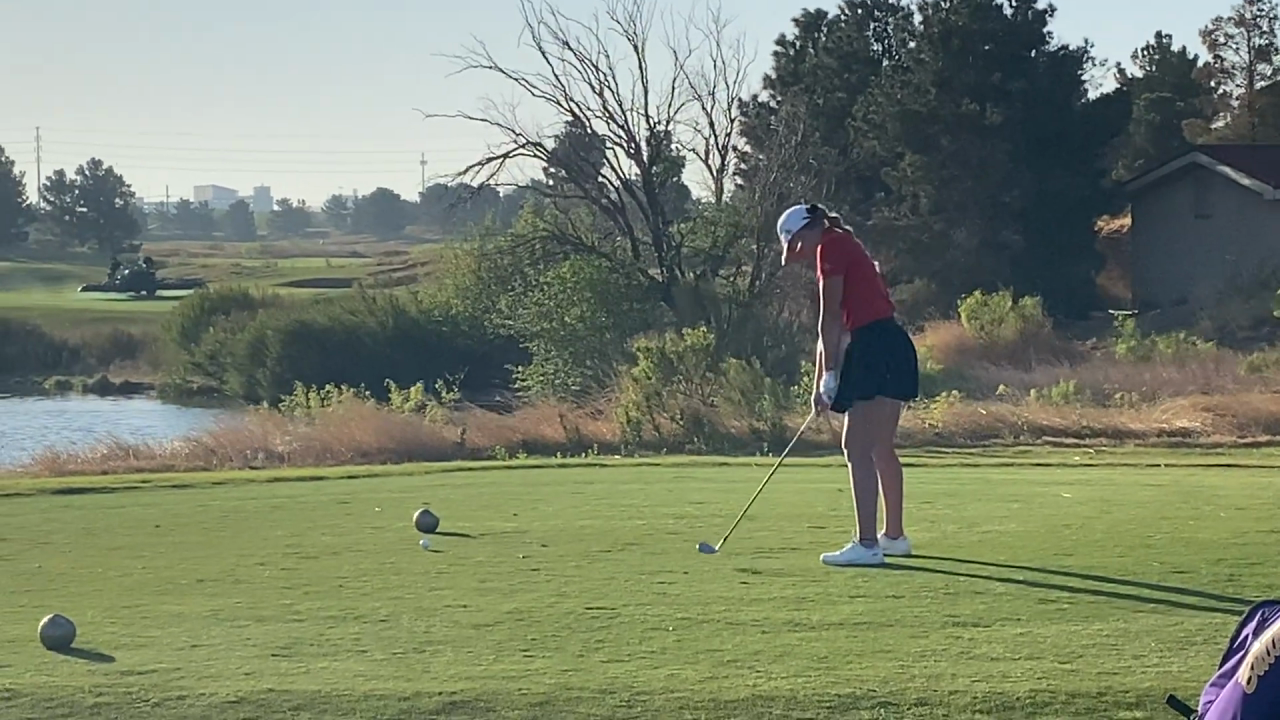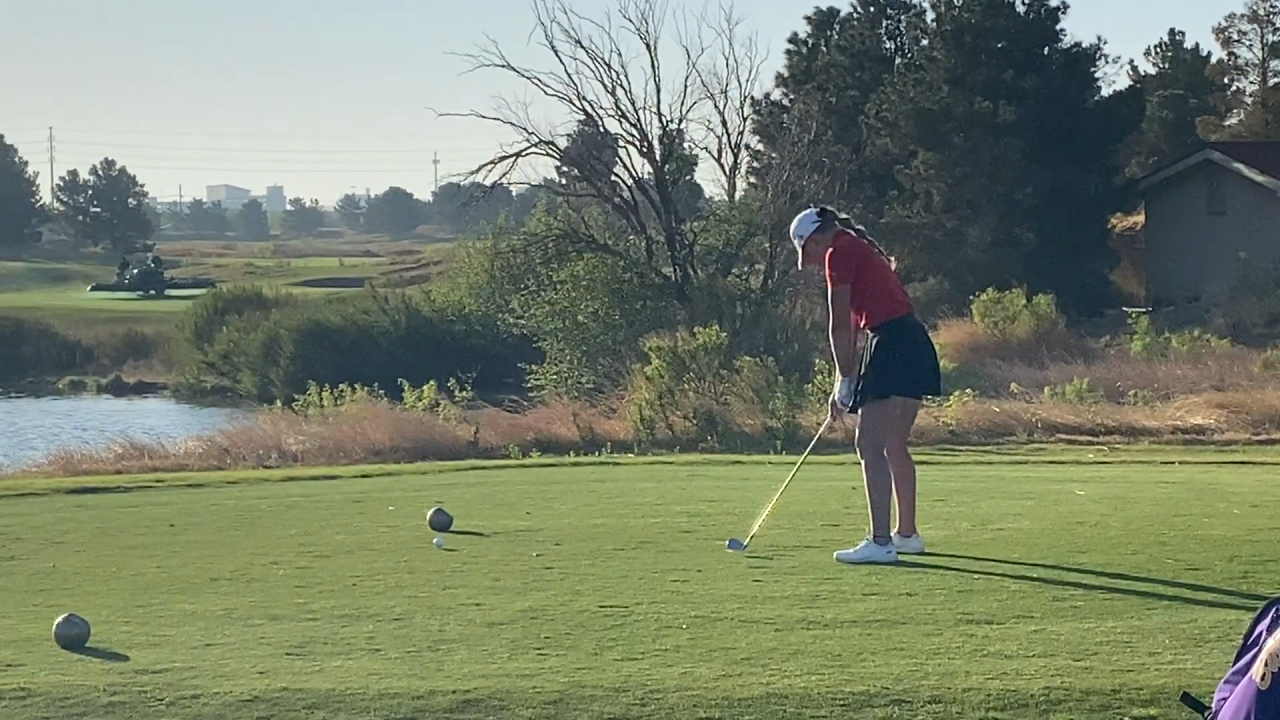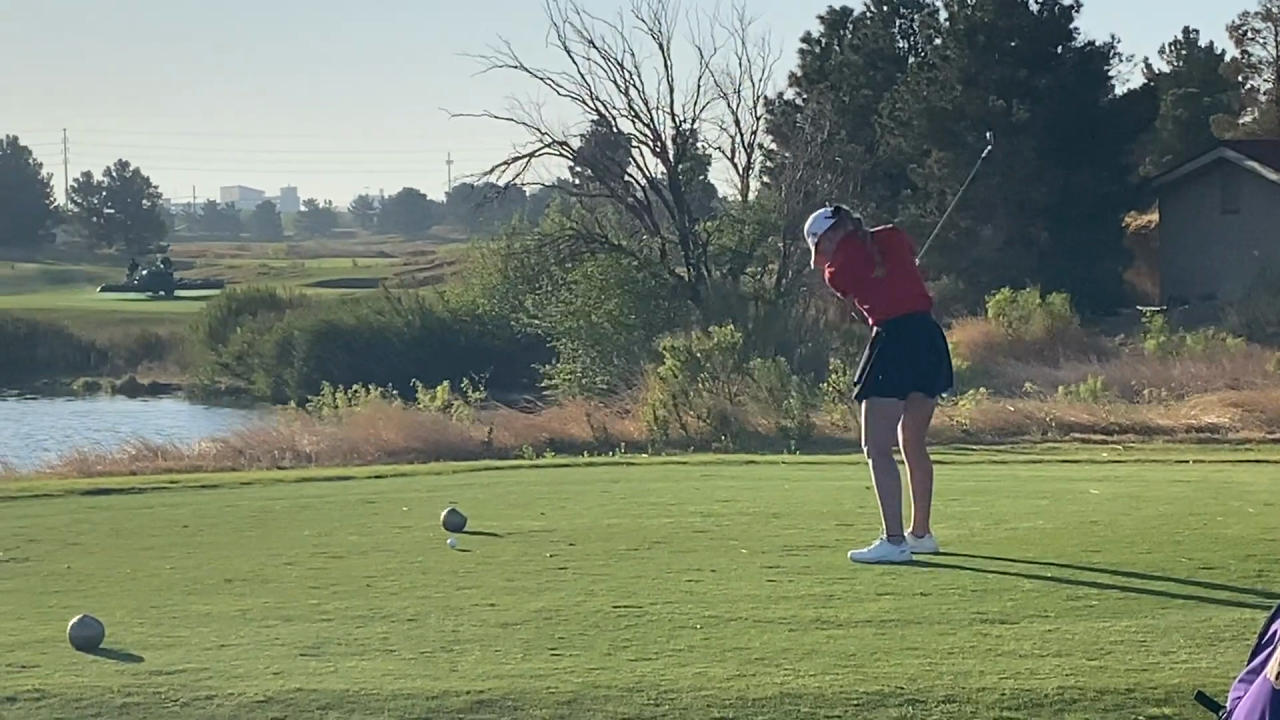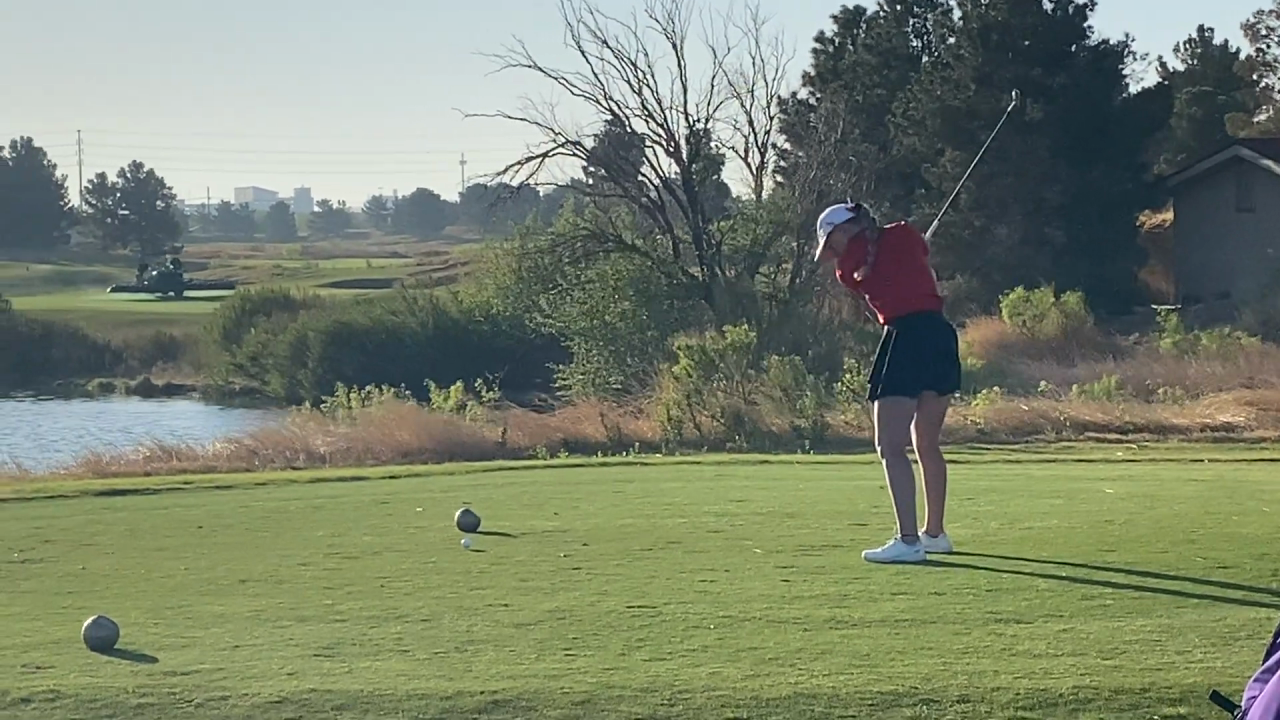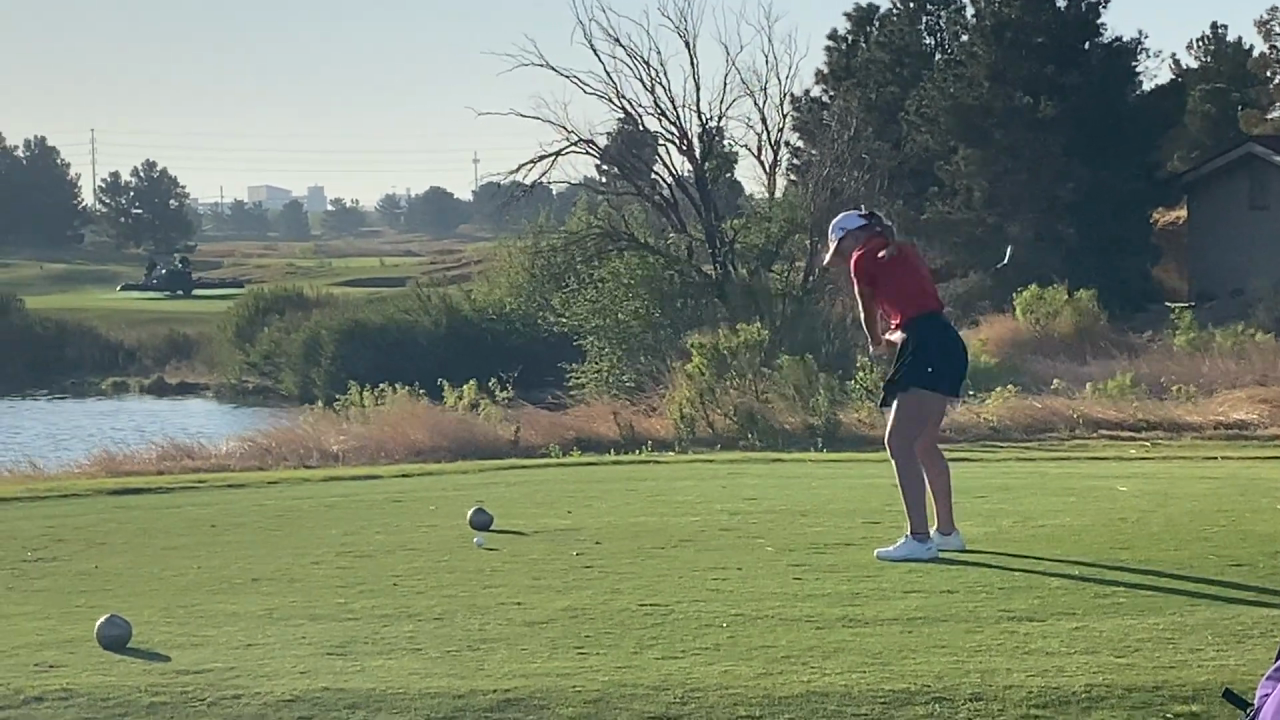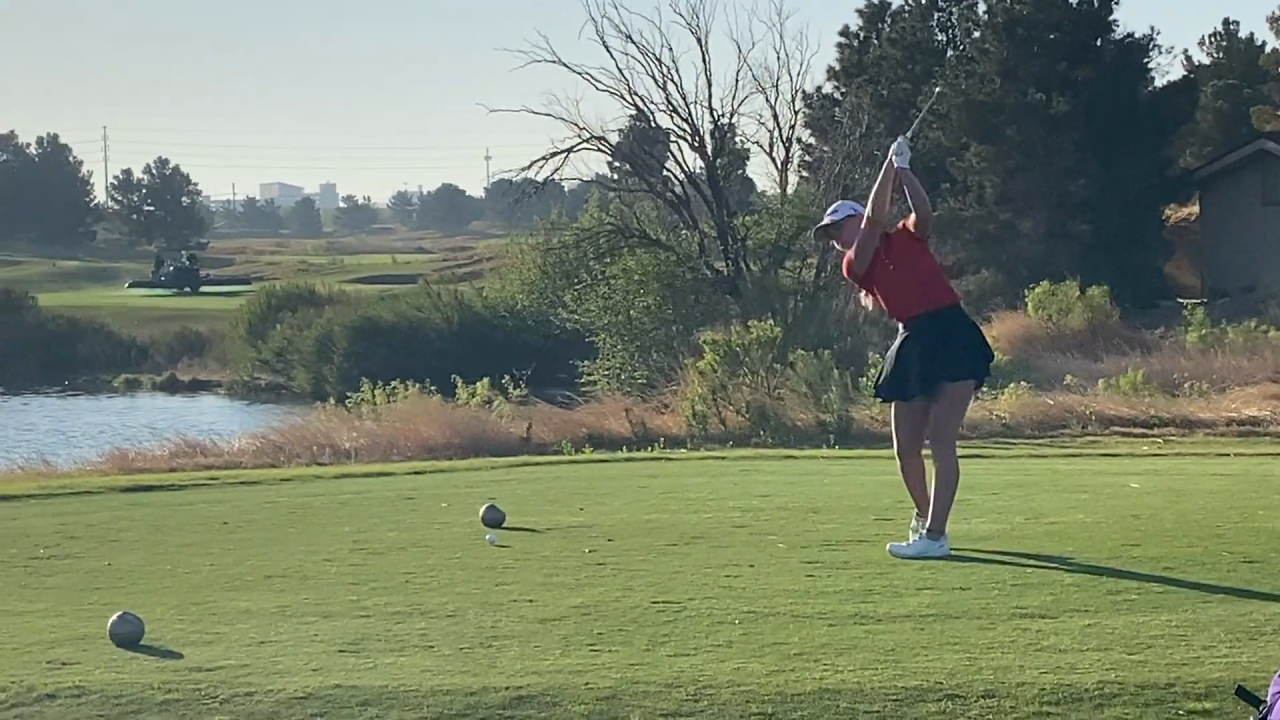
dt=0.4s
person 1, frame 1
left shoulder: (832, 247)
right shoulder: (838, 251)
left elbow: (831, 320)
right elbow: (829, 328)
left wrist: (830, 375)
right wrist: (820, 383)
left hip: (876, 348)
right hip: (887, 348)
left knee: (857, 448)
right knee: (881, 449)
left ankle: (867, 544)
right ankle: (894, 536)
person 1, frame 2
left shoulder: (838, 255)
right shoulder: (859, 249)
left elbow: (839, 328)
right elbow: (854, 325)
left wrist: (844, 382)
right wrist: (844, 383)
left hip: (892, 346)
right hip: (914, 344)
left knee: (871, 447)
right knee: (894, 446)
left ankle: (880, 541)
right ankle: (907, 533)
person 1, frame 3
left shoulder: (836, 272)
right shoulder: (892, 236)
left hip: (894, 342)
right hip: (930, 337)
left knee: (877, 447)
right knee: (913, 445)
left ankle: (894, 541)
right ankle: (921, 533)
person 1, frame 4
left shoulder: (848, 268)
right shoulder: (904, 233)
right elbow: (930, 280)
left hip: (906, 341)
right hip: (941, 335)
left knee: (890, 447)
right knee: (927, 444)
left ankle: (908, 540)
right ankle: (934, 533)
person 1, frame 5
left shoulder: (867, 256)
right shoulder: (901, 253)
left elbow: (874, 333)
left wrist: (892, 340)
left hip: (929, 348)
right hip: (933, 348)
left knee: (899, 442)
right knee: (923, 443)
left ankle: (920, 538)
right ankle: (946, 530)
person 1, frame 6
left shoulder: (907, 237)
right shoulder: (855, 267)
left elbow: (922, 211)
right elbow: (874, 222)
left wrist: (901, 171)
right wrist: (889, 170)
left hip: (954, 335)
right hip: (915, 347)
left knee: (940, 439)
right knee: (905, 449)
left ankle: (934, 534)
right ankle: (926, 514)
